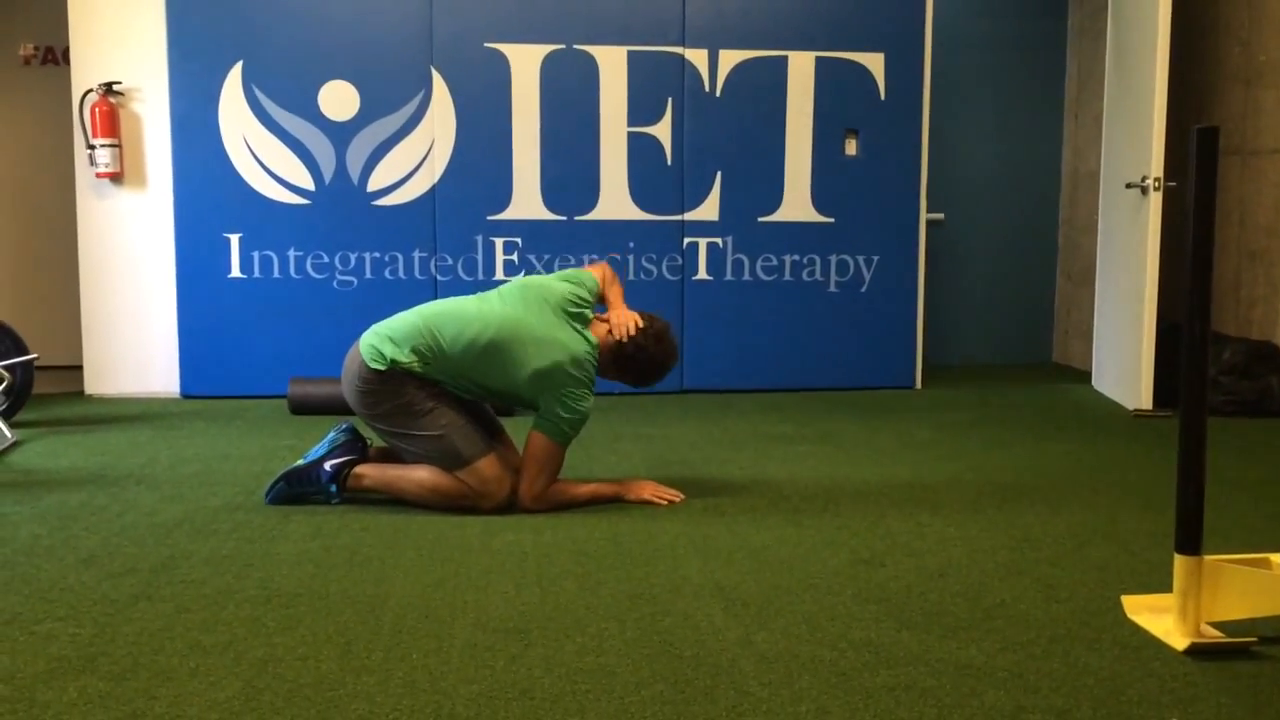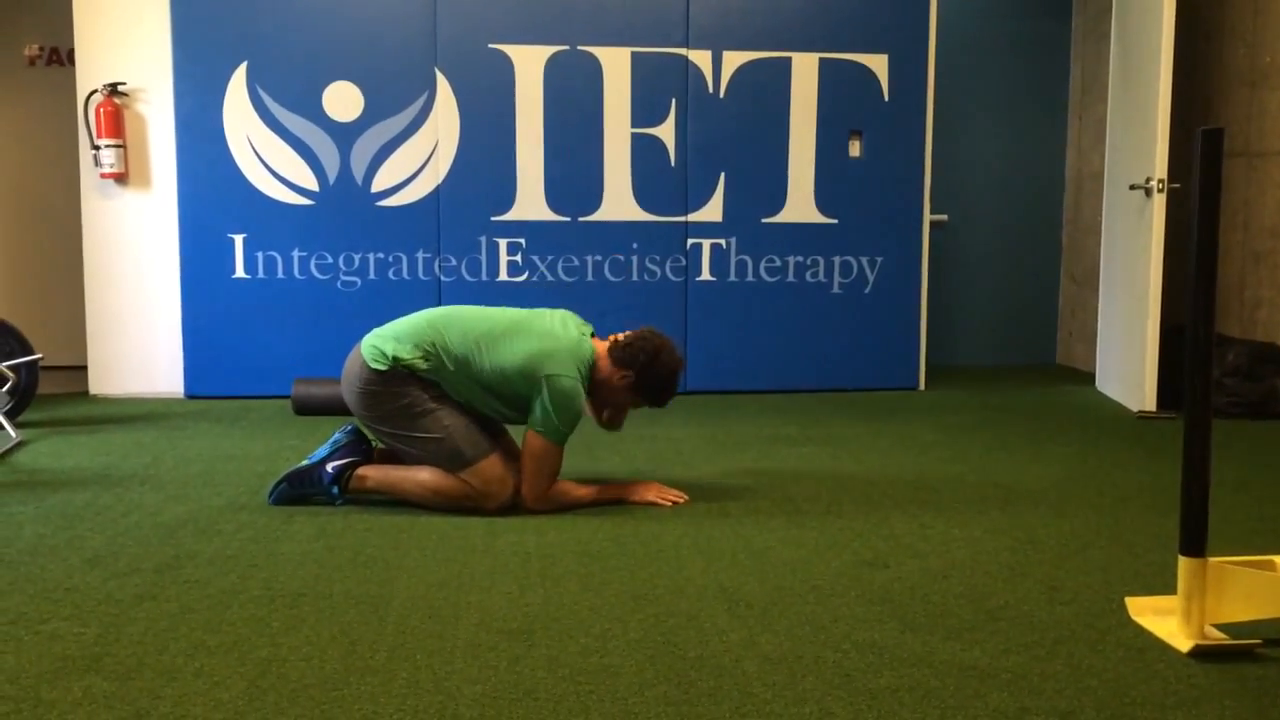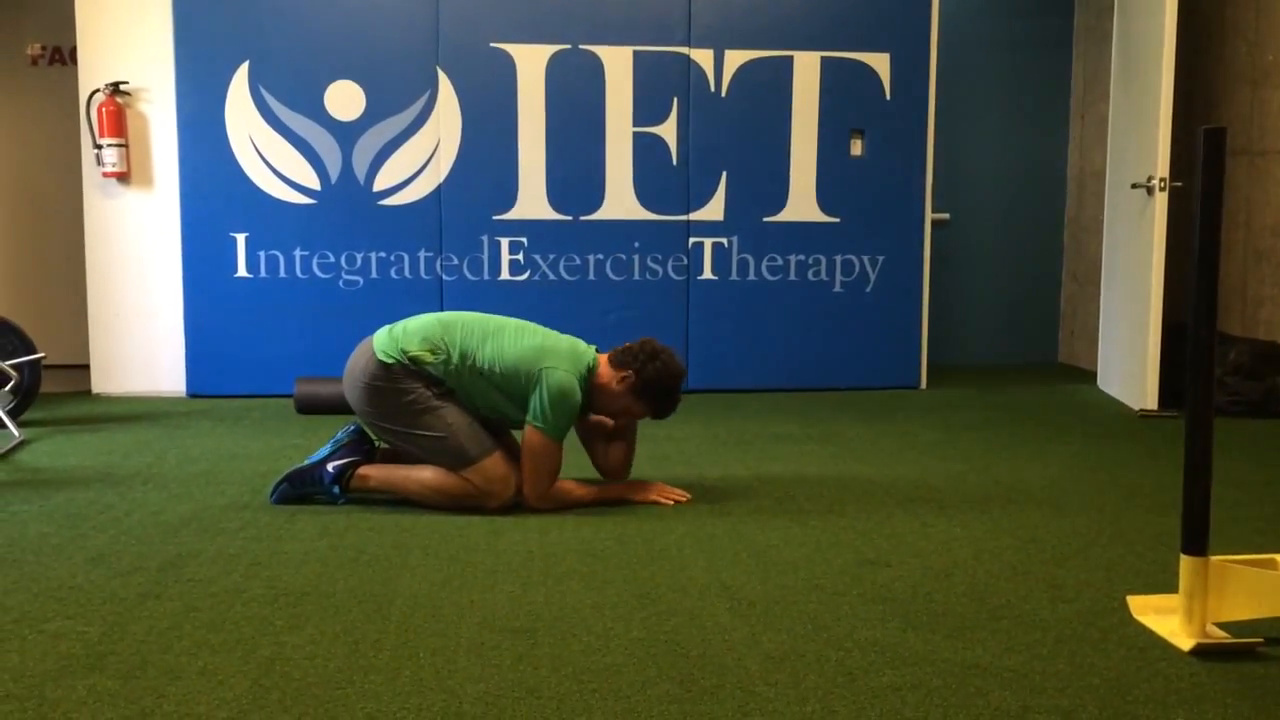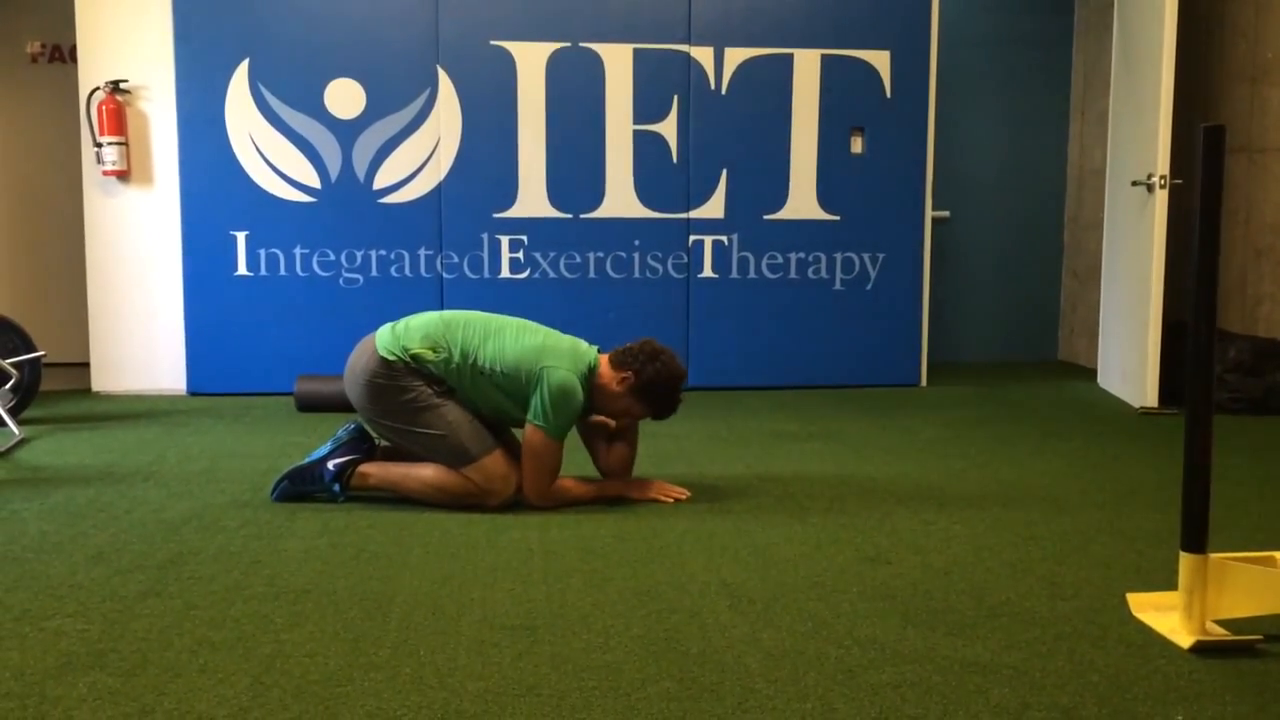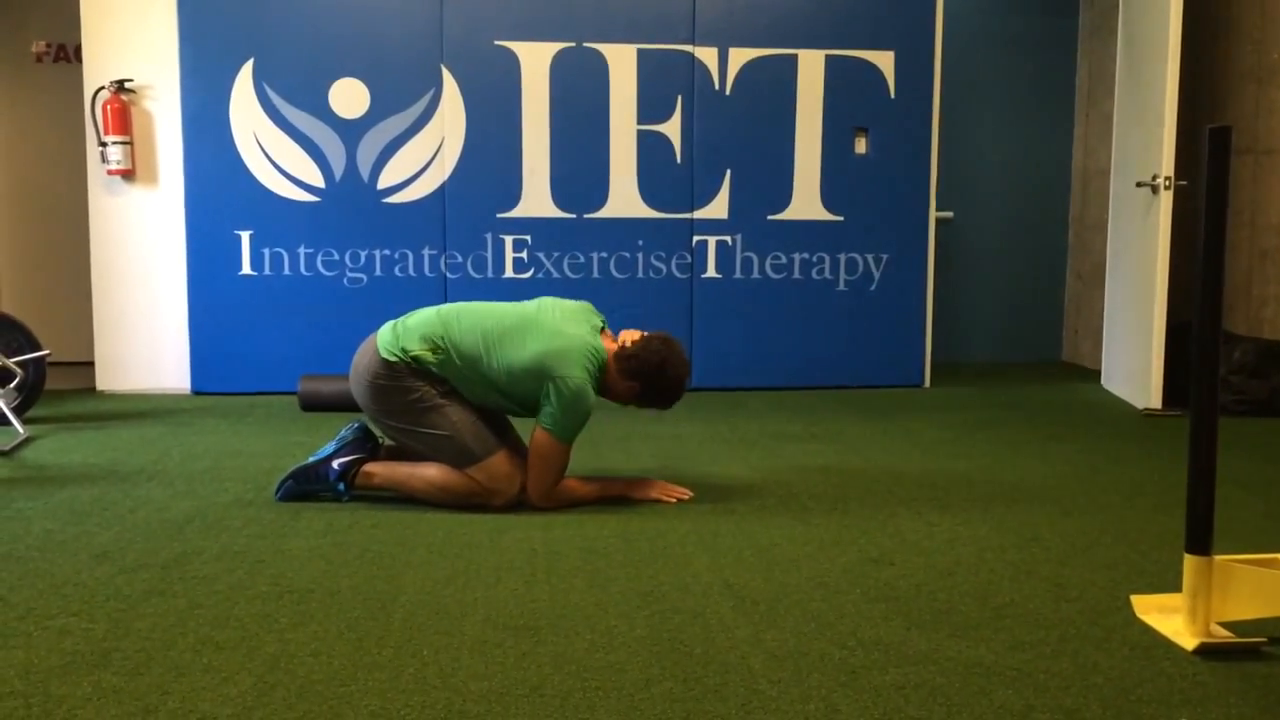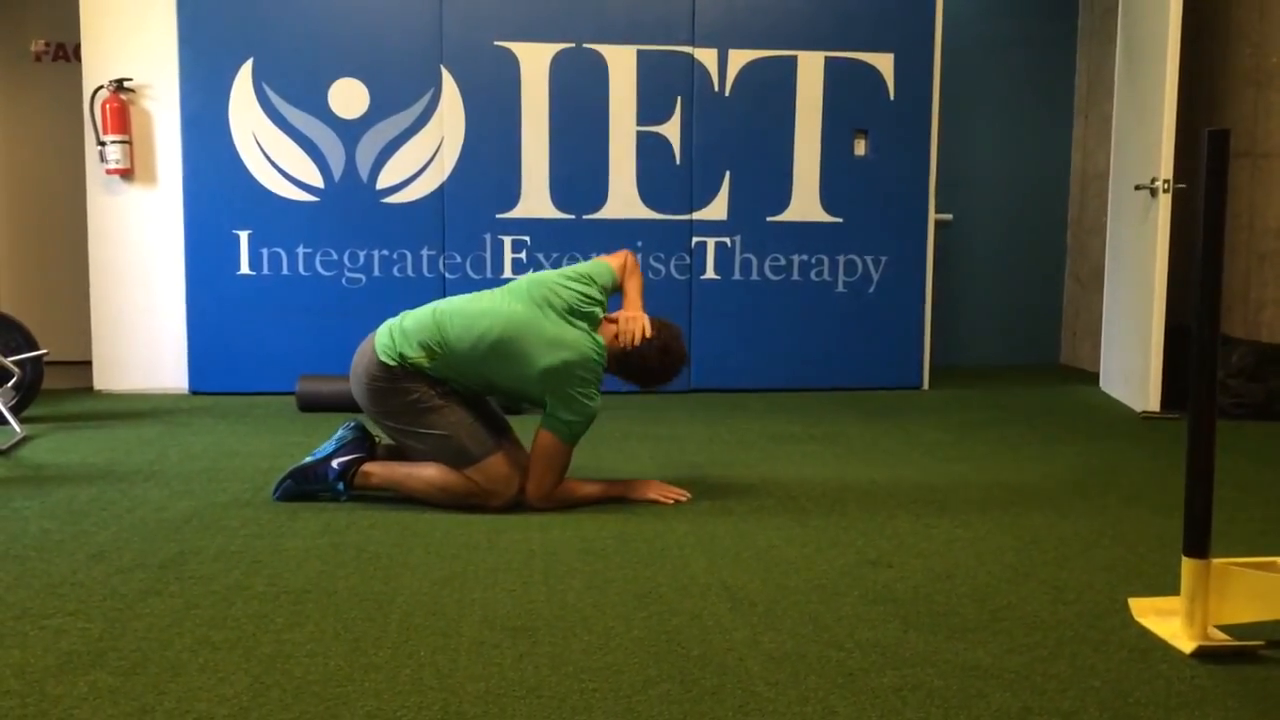
dt=0.4s
person 1, frame 1
left shoulder: (570, 294)
right shoulder: (572, 388)
left elbow: (604, 272)
right elbow: (532, 495)
left wrist: (618, 308)
right wrist: (621, 489)
left hip: (388, 349)
right hip: (384, 373)
left knee: (507, 466)
right knee: (495, 488)
left ankle: (362, 450)
right ankle: (344, 473)
person 1, frame 2
left shoulder: (575, 325)
right shoulder: (564, 380)
left elbow: (610, 421)
right elbow: (535, 495)
left wrist: (621, 355)
right wrist: (624, 491)
left hip: (390, 357)
right hip: (383, 376)
left knee: (509, 466)
right knee: (497, 488)
left ankle: (366, 451)
right ankle: (346, 475)
person 1, frame 3
left shoulder: (581, 362)
right shoulder: (562, 381)
left elbow: (612, 468)
right elbow: (538, 493)
left wrist: (626, 417)
right wrist: (629, 492)
left hip: (397, 360)
right hip: (386, 372)
left knee: (511, 467)
right knee: (498, 487)
left ankle: (369, 451)
right ankle: (348, 474)
person 1, frame 4
left shoulder: (585, 366)
right shoulder: (563, 381)
left elbow: (613, 466)
right elbow: (538, 491)
left wrist: (629, 415)
right wrist: (627, 489)
left hip: (400, 359)
right hip: (386, 370)
left knee: (510, 464)
right knee: (498, 485)
left ankle: (370, 448)
right ankle: (349, 472)
person 1, frame 5
left shoulder: (587, 318)
right shoulder: (573, 383)
left elbow: (624, 384)
right elbow: (542, 492)
left wrist: (631, 347)
right wrist: (629, 487)
left hip: (403, 352)
right hip: (391, 370)
left knee: (514, 465)
right knee: (502, 486)
left ankle: (374, 448)
right ankle: (354, 472)
person 1, frame 6
left shoulder: (582, 291)
right shoulder: (578, 387)
left elbow: (627, 260)
right elbow: (539, 493)
left wrist: (634, 309)
right wrist: (627, 489)
left hip: (399, 346)
right hip: (390, 372)
left knee: (512, 466)
right knee: (501, 487)
left ankle: (372, 449)
right ankle: (351, 471)
